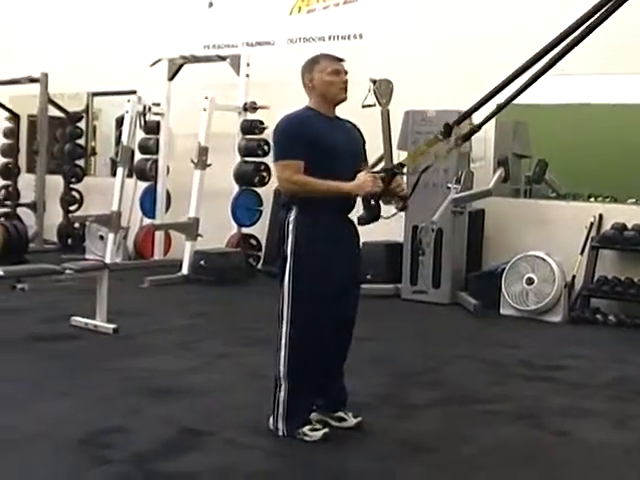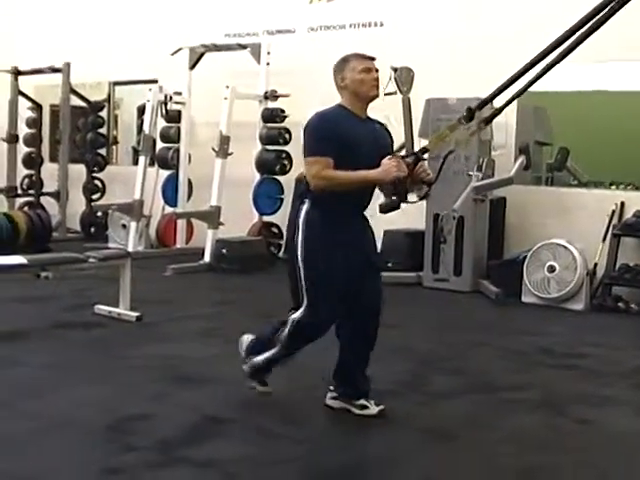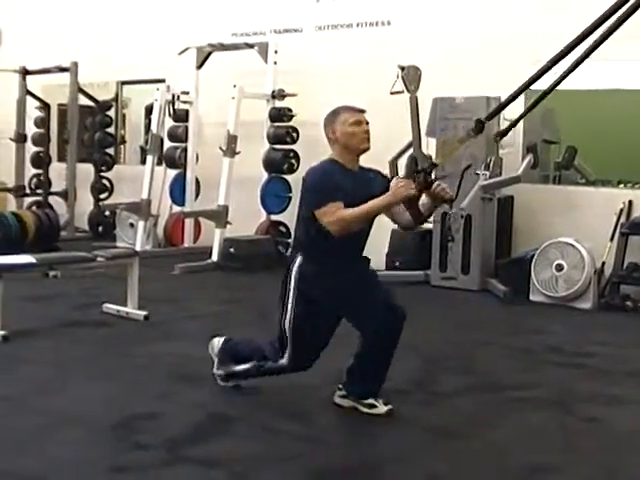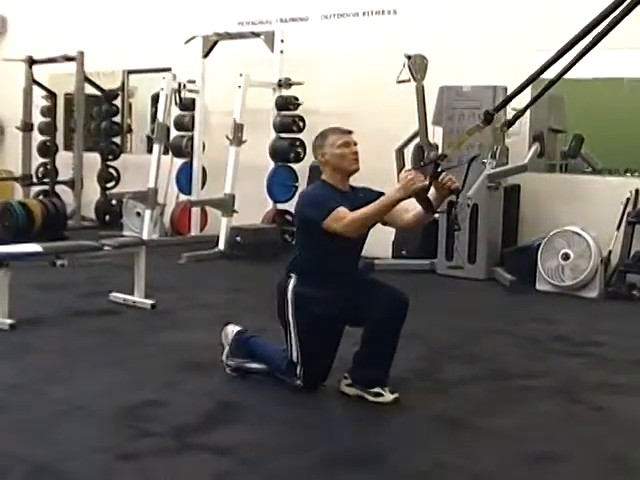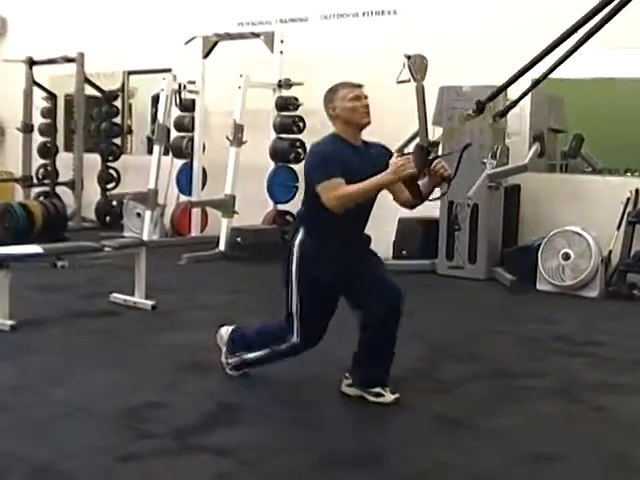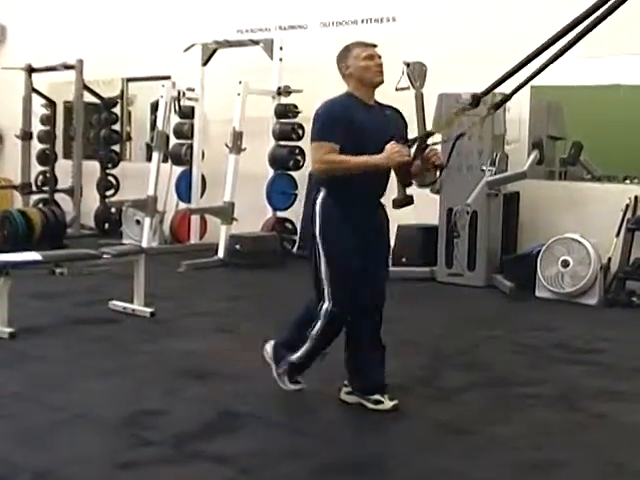
dt=0.4s
person 1, frame 1
left shoulder: (351, 131)
right shoulder: (295, 125)
left elbow: (362, 179)
right elbow: (289, 181)
left wrist: (385, 186)
right wrist: (350, 187)
left hip: (343, 231)
right hip: (308, 231)
left knee: (339, 323)
right knee: (302, 326)
left ankle: (329, 403)
right ankle: (289, 415)
person 1, frame 2
left shoulder: (380, 132)
right shoulder: (325, 123)
left elbow: (386, 179)
right elbow: (317, 178)
left wrist: (411, 177)
right wrist: (376, 174)
left hip: (356, 225)
right hip: (319, 225)
left knee: (365, 311)
right knee: (317, 312)
left ankle: (348, 390)
right ankle: (256, 353)
person 1, frame 3
left shoulder: (375, 179)
right shoulder: (321, 177)
left elbow: (407, 220)
right elbow: (336, 224)
left wrist: (431, 202)
right wrist: (388, 199)
left hip: (352, 270)
right hip: (312, 274)
left knee: (389, 319)
right knee: (295, 355)
left ankle: (358, 391)
right ankle: (227, 351)
person 1, frame 4
left shoulder: (364, 197)
right shoulder: (314, 198)
left elbow: (408, 219)
right elbow: (349, 226)
left wrist: (437, 197)
right wrist: (399, 192)
left hip: (346, 285)
right hip: (305, 292)
left knee: (392, 305)
right knee: (307, 376)
left ankle: (364, 379)
right ankle: (240, 342)
person 1, frame 5
left shoulder: (377, 153)
right shoulder: (324, 153)
left elbow: (408, 198)
right elbow: (336, 200)
left wrist: (432, 181)
right wrist: (388, 176)
left hip: (353, 248)
right hip: (313, 250)
left knee: (387, 300)
right knee: (302, 335)
left ankle: (365, 379)
right ankle: (236, 342)
person 1, frame 6
left shoulder: (393, 116)
right shoulder: (334, 111)
left elbow: (405, 171)
right elbow: (322, 162)
left wrist: (426, 162)
right wrist: (379, 159)
left hip: (372, 216)
right hip: (334, 213)
left knee: (369, 305)
right knee: (335, 303)
left ankle: (364, 385)
right ankle: (284, 355)
